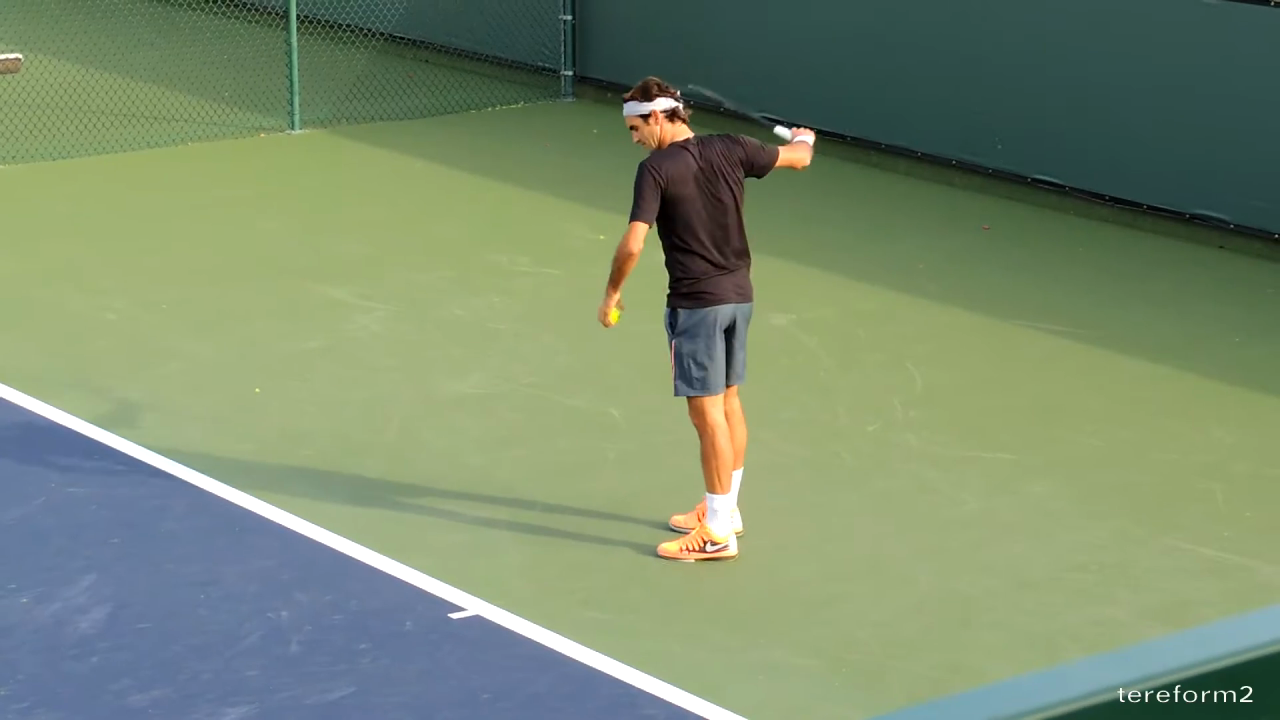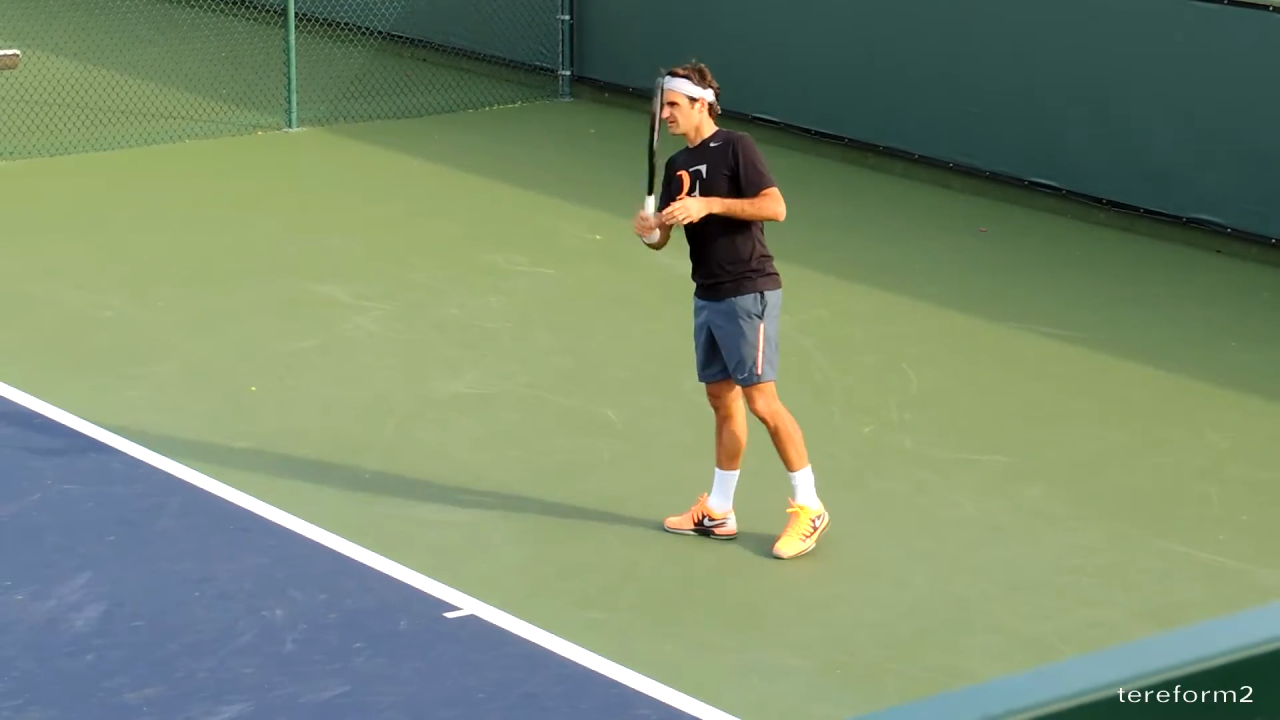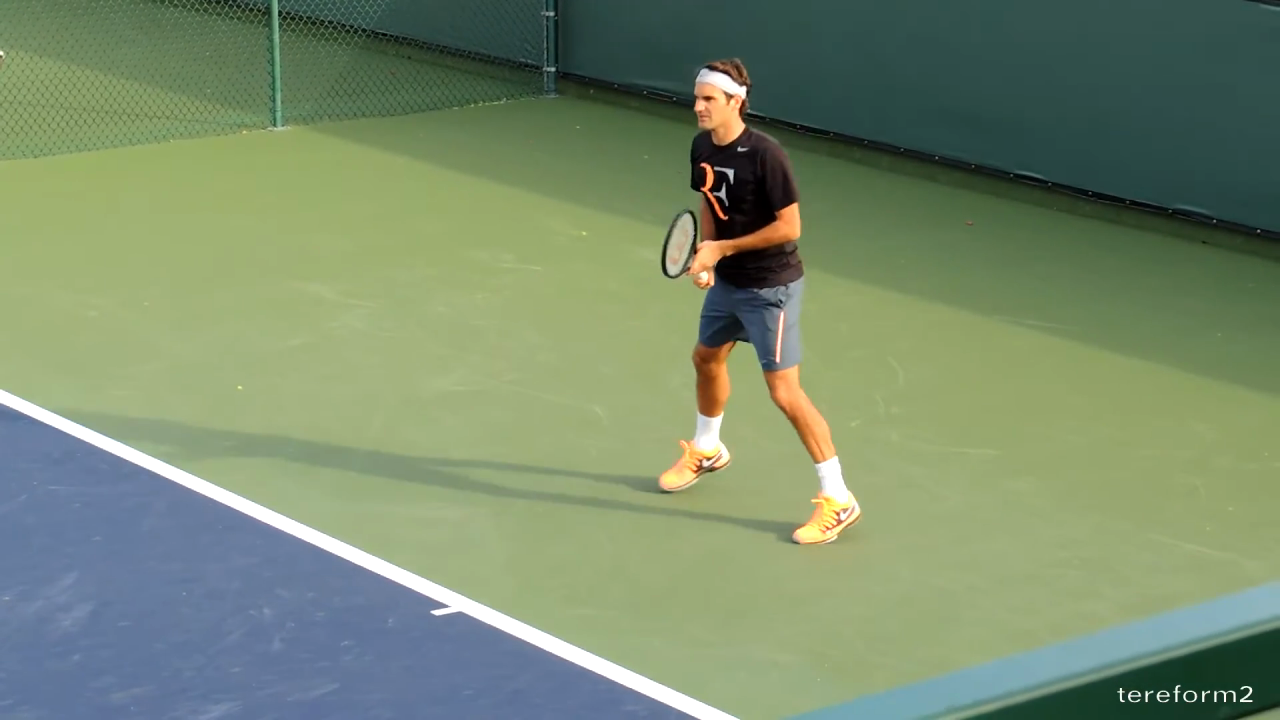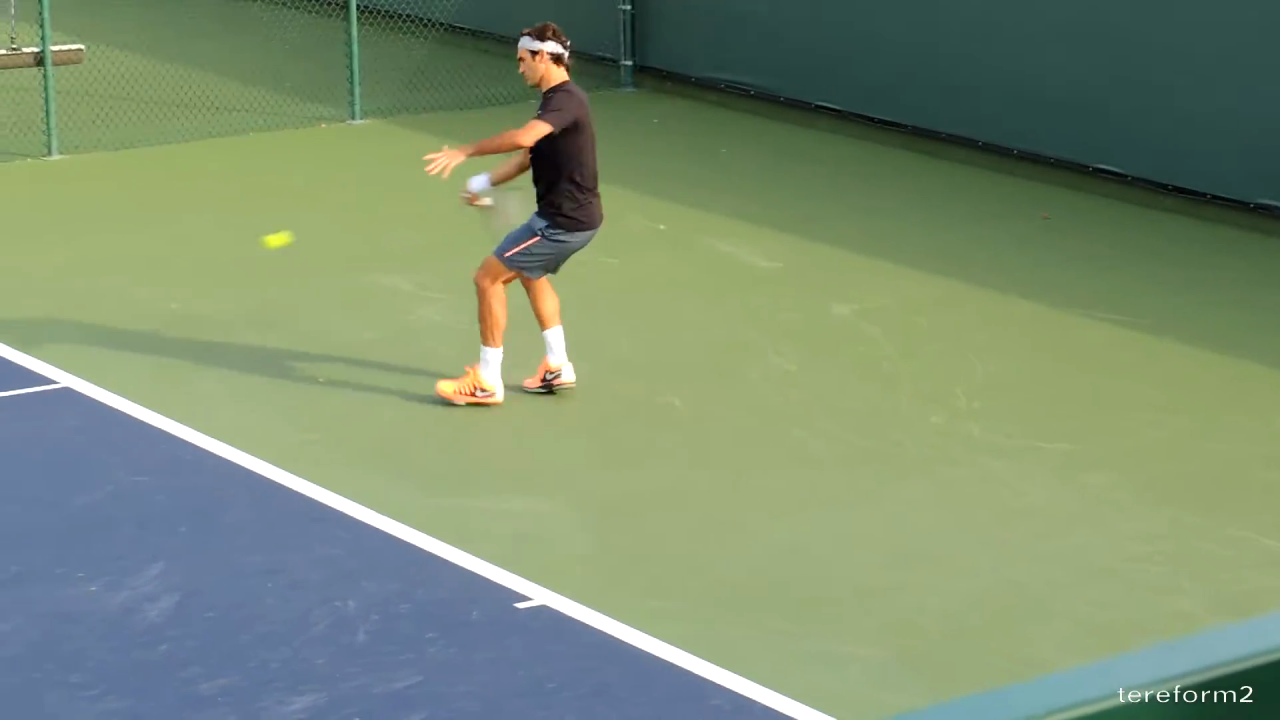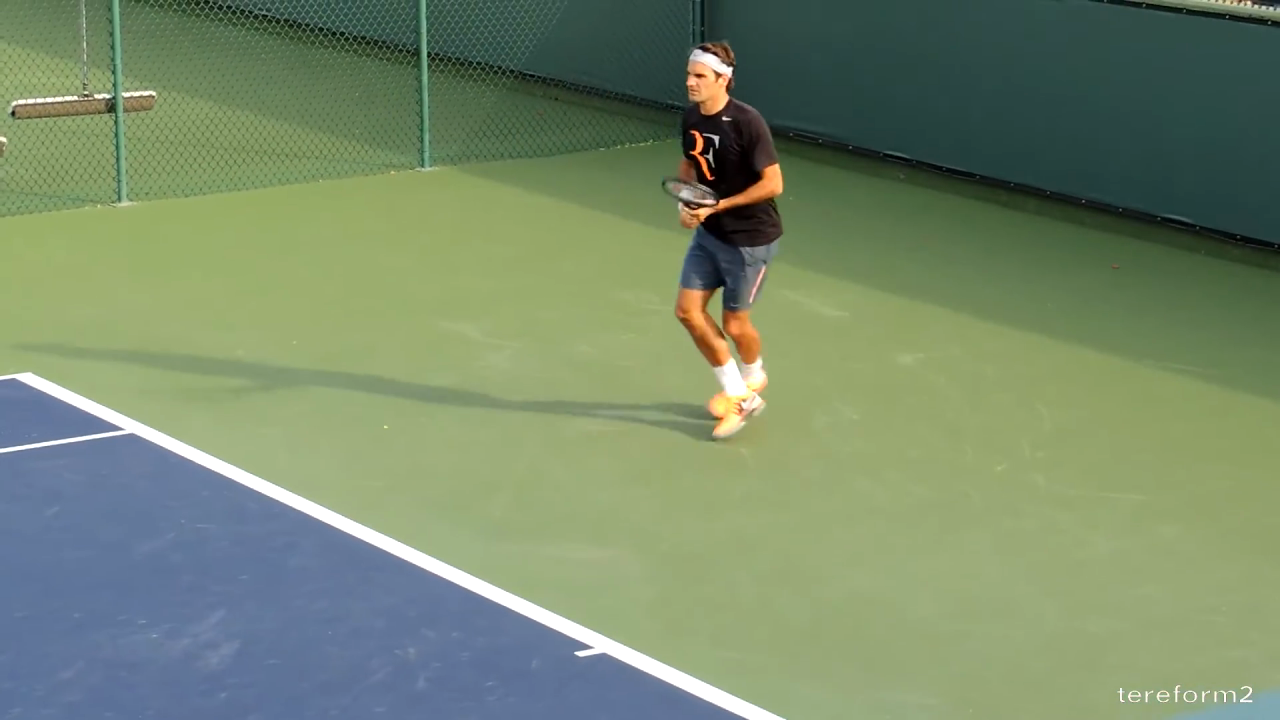
dt=1s
person 1, frame 1
left shoulder: (655, 170)
right shoulder: (731, 147)
left elbow: (633, 243)
right elbow: (798, 158)
left wrist: (612, 293)
right wrist: (803, 140)
left hip: (695, 303)
right hip: (739, 295)
left knee: (706, 414)
right knee: (728, 403)
left ankle: (718, 532)
right ankle: (723, 510)
person 1, frame 2
left shoulder: (737, 147)
right shoulder: (676, 165)
left elbow: (775, 207)
right elbow: (662, 238)
left wrist: (709, 204)
right wrist: (649, 229)
left hip: (749, 295)
right hip: (707, 298)
left knee: (762, 403)
right knee: (722, 401)
left ankle: (809, 507)
right ankle: (717, 510)
person 1, frame 3
left shoulder: (766, 154)
right shoulder: (702, 146)
left elbow: (790, 227)
left wrist: (722, 248)
right wrist: (705, 257)
left hip: (772, 285)
right hip: (728, 281)
left knee: (785, 393)
right knee: (706, 359)
left ankle: (837, 500)
right ankle: (706, 450)
person 1, frame 4
left shoulder: (563, 99)
right shoulder: (560, 99)
left elbow: (525, 137)
right elbow: (530, 156)
left wrist: (464, 152)
right wrist: (486, 181)
left hip: (563, 222)
right hip: (580, 218)
left knee: (487, 278)
right knee: (533, 275)
left ankle: (486, 382)
right ankle: (556, 367)
person 1, frame 5
left shoulder: (747, 121)
right shoulder: (691, 117)
left elbow: (773, 184)
left wrist: (718, 205)
right wrist: (688, 203)
left hip: (751, 238)
right hip: (710, 232)
left knee: (735, 323)
right knee: (688, 310)
left ankle: (752, 379)
right ankle: (738, 396)
